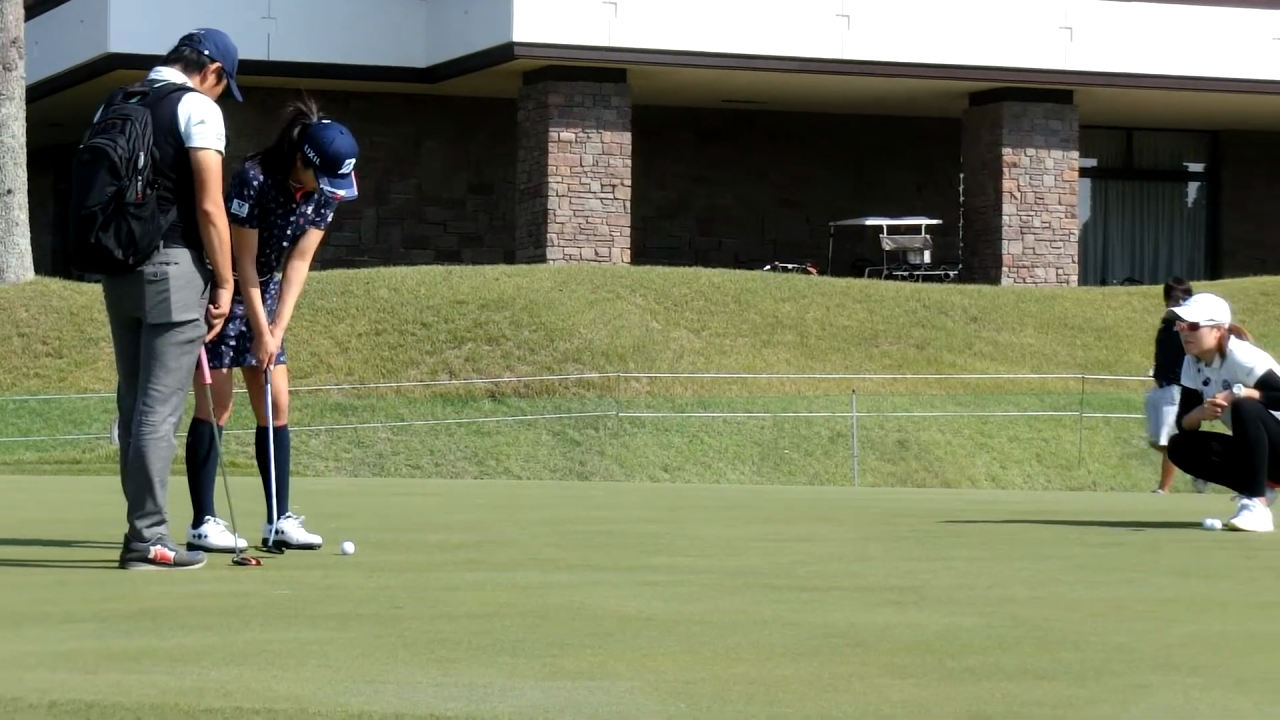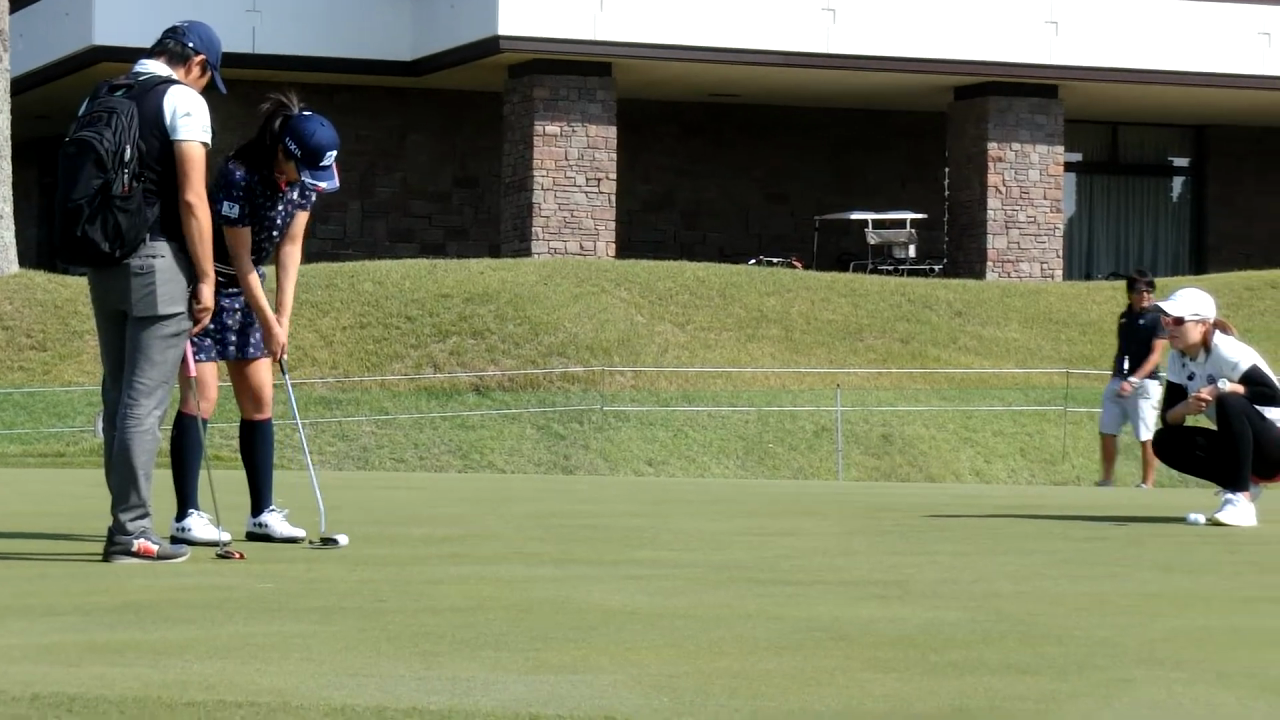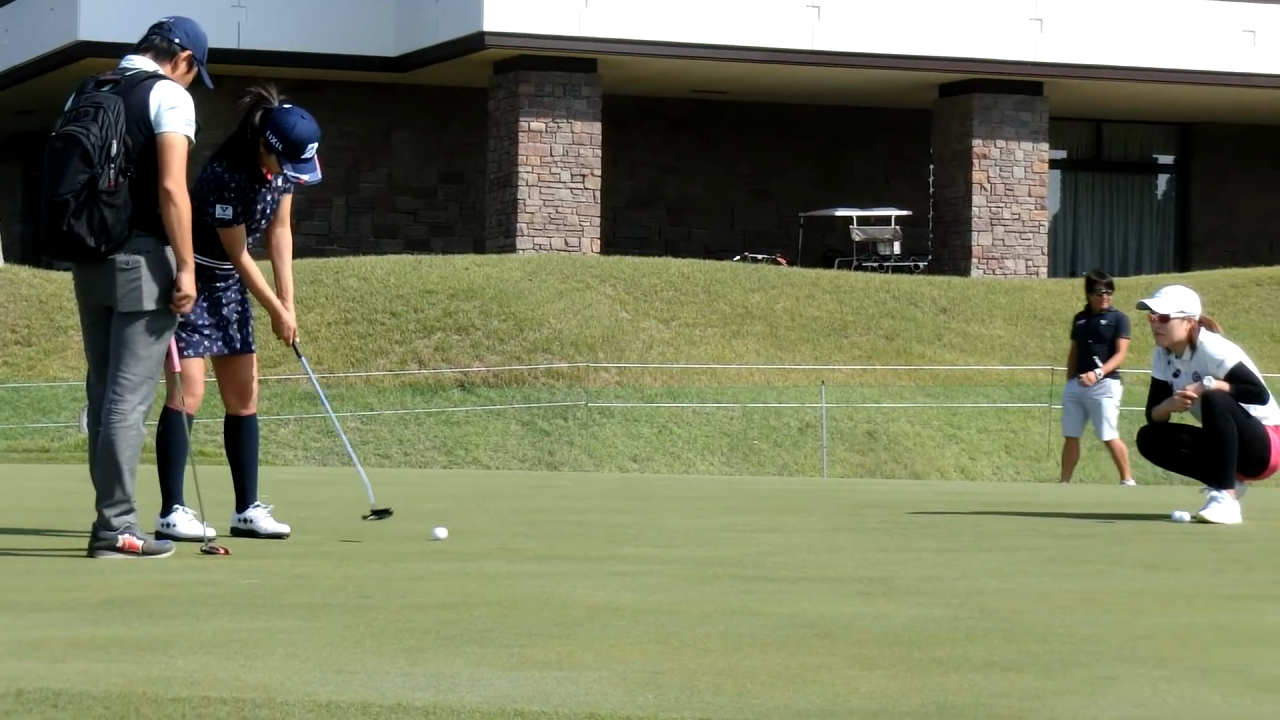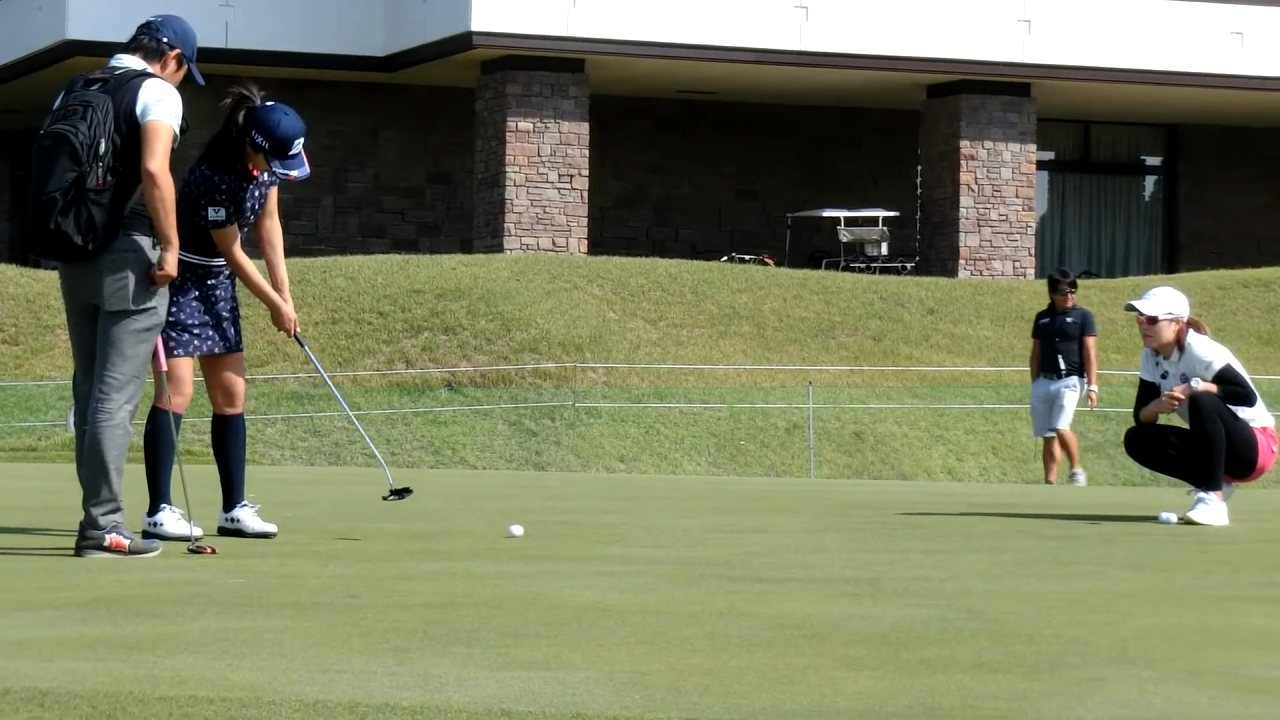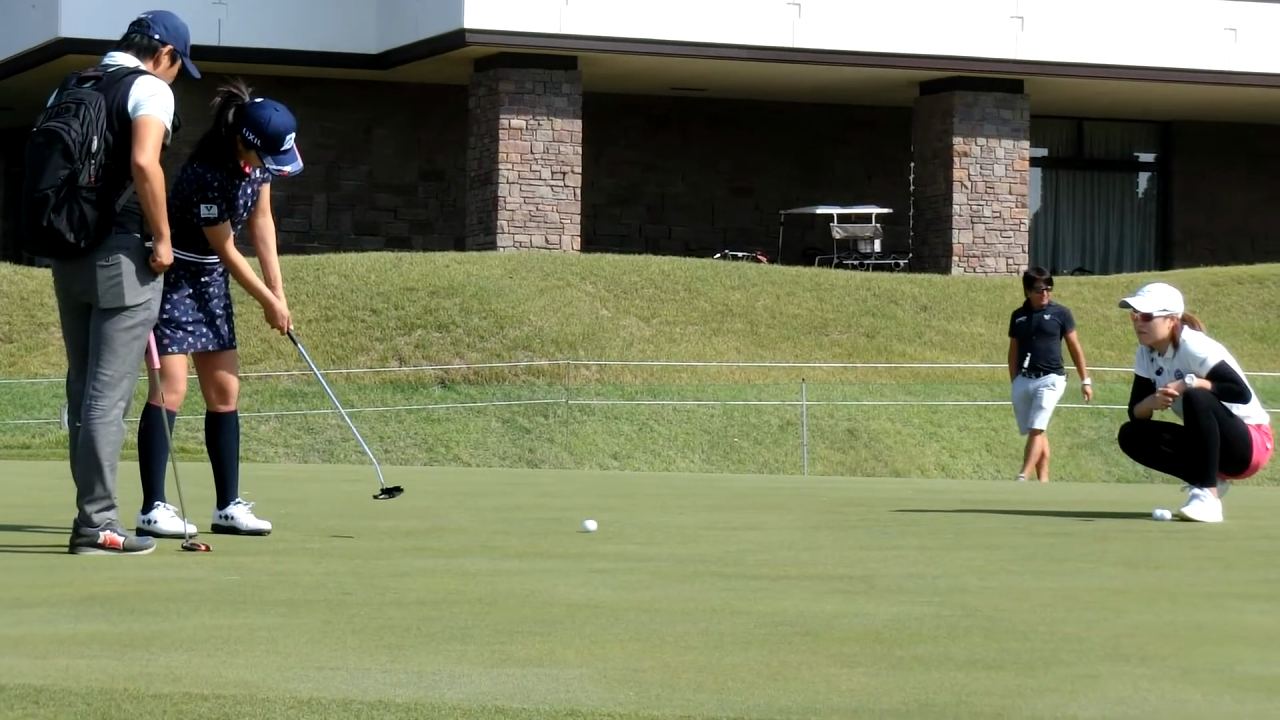
dt=0.2s
person 1, frame 1
right shoulder: (198, 107)
right elbow: (209, 207)
right wrist: (225, 284)
left hip: (119, 268)
right hip: (172, 266)
left knee: (134, 404)
right knee: (159, 408)
left ankle: (144, 527)
right ankle: (148, 539)
person 1, frame 2
right shoulder: (184, 99)
right elbow: (191, 198)
right wrist: (207, 279)
left hip: (105, 262)
right hip: (158, 260)
left knee: (119, 397)
right knee: (144, 401)
left ankle: (127, 521)
right ankle: (132, 532)
person 1, frame 3
right shoulder: (169, 94)
right elbow: (171, 185)
right wrist: (186, 268)
left hip: (88, 256)
right hip: (140, 257)
left knee: (103, 392)
right knee: (129, 397)
left ankle: (111, 517)
right ankle: (116, 527)
person 1, frame 4
right shoulder: (157, 91)
right elbow: (154, 169)
right wrist: (170, 248)
left hip: (75, 256)
right hip: (127, 255)
left knee: (90, 392)
right knee: (115, 396)
left ankle: (99, 515)
right ankle: (103, 527)
person 1, frame 5
right shoulder: (149, 88)
right elbow: (143, 162)
right wrist: (162, 238)
left hip: (68, 253)
right hip: (120, 252)
left knee: (83, 389)
right knee: (108, 394)
left ankle: (93, 512)
right ankle: (97, 524)
person 2, frame 1
left shoulder: (324, 193)
right shoulder: (253, 178)
left elbow: (298, 262)
right elbow: (244, 261)
left wrist: (278, 329)
right wrist: (263, 330)
left hip: (263, 291)
left knee: (276, 406)
right knee: (216, 403)
left ankle: (279, 519)
right ankle: (203, 522)
person 2, frame 2
left shoulder: (303, 180)
right shoulder: (238, 175)
left elbow: (290, 246)
right elbow: (240, 259)
left wrist: (282, 318)
right wrist: (269, 321)
left hip: (245, 289)
left knee: (259, 400)
right knee: (201, 397)
left ankle: (263, 513)
right ankle: (186, 516)
person 2, frame 3
left shoulder: (282, 167)
right shoulder: (224, 175)
left elbow: (279, 231)
right elbow: (239, 254)
left wrist: (288, 300)
right wrist: (276, 311)
left hip: (230, 284)
right hip: (191, 280)
left knee: (244, 396)
right knee: (188, 393)
left ankle: (247, 509)
right ankle: (172, 512)
person 2, frame 4
left shoulder: (268, 162)
right shoulder: (214, 176)
left elbow: (269, 222)
right elbow: (234, 252)
left wrist: (285, 291)
right wrist: (274, 305)
left hip: (218, 281)
right hip: (181, 279)
left knee: (231, 395)
right knee: (177, 392)
left ankle: (235, 509)
right ankle: (159, 511)
person 2, frame 5
left shoulder: (259, 158)
right shoulder: (206, 173)
left elbow: (261, 220)
right elbow: (227, 249)
left wrist: (278, 288)
right wrist: (268, 301)
left hip: (212, 278)
right hip: (174, 275)
left knee: (225, 392)
right knee: (171, 389)
left ankle: (229, 505)
right ankle: (153, 508)
person 3, frame 1
left shoulder: (1242, 357)
right shoulder: (1191, 364)
right elbow: (1183, 424)
left wrist: (1237, 392)
right wrist: (1199, 413)
right hip: (1255, 453)
left knee: (1245, 408)
right knee: (1180, 446)
left ankle: (1256, 505)
right ankle: (1258, 491)
person 3, frame 2
left shoulder: (1227, 351)
right shoulder: (1177, 359)
right elbow: (1167, 419)
left wrist: (1221, 387)
right wrist: (1184, 407)
right hip: (1240, 449)
left knee: (1230, 403)
right knee: (1165, 441)
left ankle: (1241, 500)
right ankle: (1244, 485)
person 3, frame 3
left shoulder: (1213, 349)
right shoulder: (1162, 356)
left elbow: (1260, 394)
right elbow: (1153, 416)
left wrist: (1207, 384)
right wrist: (1169, 404)
right hip: (1227, 446)
left knee: (1215, 400)
right knee: (1149, 438)
left ankle: (1226, 498)
right ankle: (1229, 483)
person 3, frame 4
left shoulder: (1200, 351)
right shoulder: (1150, 357)
left elbow: (1248, 396)
right elbow: (1140, 416)
left wrist: (1194, 386)
right wrist: (1157, 406)
right hip: (1215, 447)
left knee: (1202, 401)
right knee: (1137, 439)
left ankle: (1214, 500)
right ankle: (1215, 485)
person 3, frame 5
left shoulder: (1195, 347)
right shoulder: (1145, 353)
left elbow: (1242, 393)
right elbow: (1135, 413)
left wrist: (1188, 382)
right wrist: (1151, 402)
right hip: (1209, 444)
left knee: (1197, 397)
right knee: (1131, 435)
left ankle: (1208, 496)
right ankle: (1209, 482)
person 4, frame 1
right shoulder: (1166, 322)
left hip: (1176, 390)
right hip: (1159, 389)
left knee: (1165, 442)
right knee: (1156, 440)
left ankle: (1163, 491)
person 4, frame 2
left shoulder: (1157, 318)
right shoulder: (1124, 317)
left elbow: (1156, 355)
left wrist: (1133, 381)
right wrist: (1115, 378)
left hip: (1145, 384)
right hip: (1119, 383)
left knee: (1145, 437)
right knee: (1107, 433)
left ankle: (1146, 485)
right ankle: (1106, 481)
person 4, frame 3
left shoulder: (1118, 319)
right shoulder: (1079, 319)
left elbow: (1120, 354)
left wrist: (1097, 373)
right wrist: (1069, 382)
left hip: (1104, 385)
right hip: (1076, 385)
left knee: (1108, 436)
right knee: (1071, 437)
left ankle: (1128, 481)
right ankle: (1064, 484)
person 4, frame 4
left shoulder: (1083, 316)
right shoulder: (1042, 317)
left elbow: (1090, 353)
left wrist: (1092, 387)
right wrist: (1034, 382)
left hip: (1069, 381)
right hip: (1043, 382)
left knee: (1061, 428)
right knee: (1048, 436)
left ankle: (1076, 469)
right ankle: (1050, 485)
person 4, frame 5
left shoulder: (1061, 313)
right shoulder: (1018, 316)
left elbow: (1075, 348)
left wrist: (1085, 380)
right wrist: (1014, 381)
left hip: (1050, 380)
right hip: (1023, 381)
left knee: (1036, 429)
right knee: (1036, 432)
left ankle: (1023, 478)
right ankle: (1043, 482)
